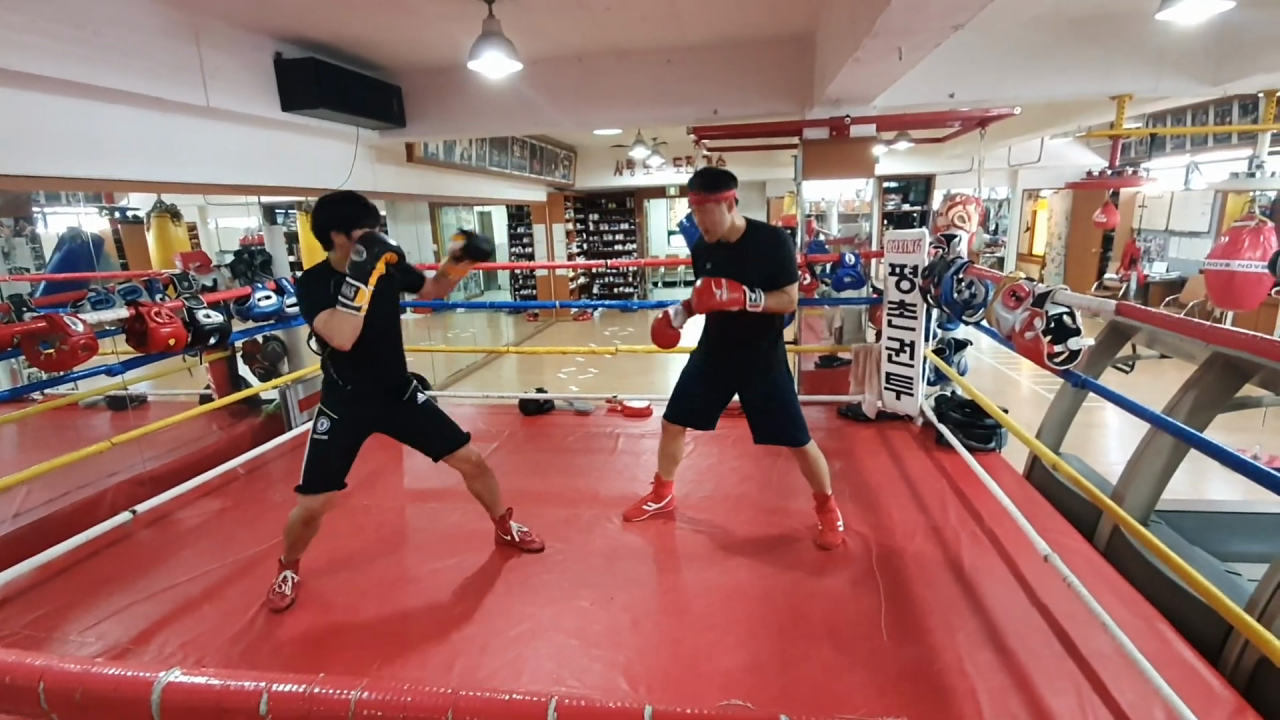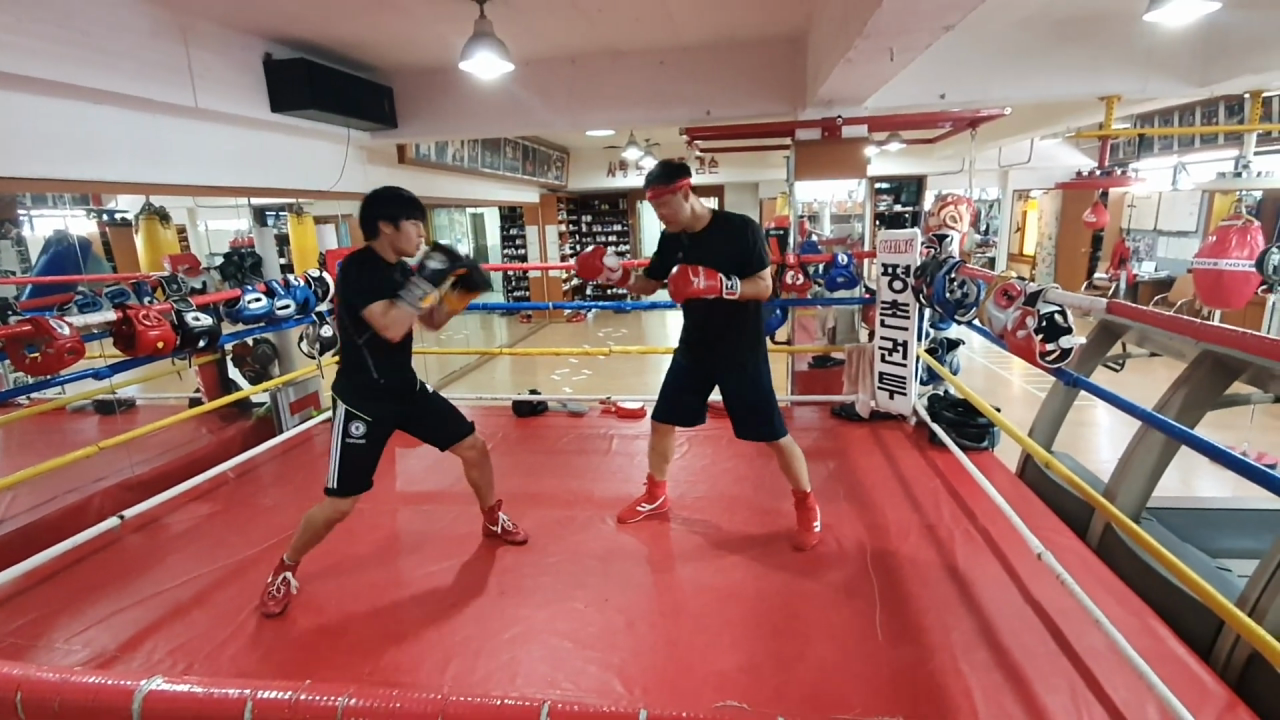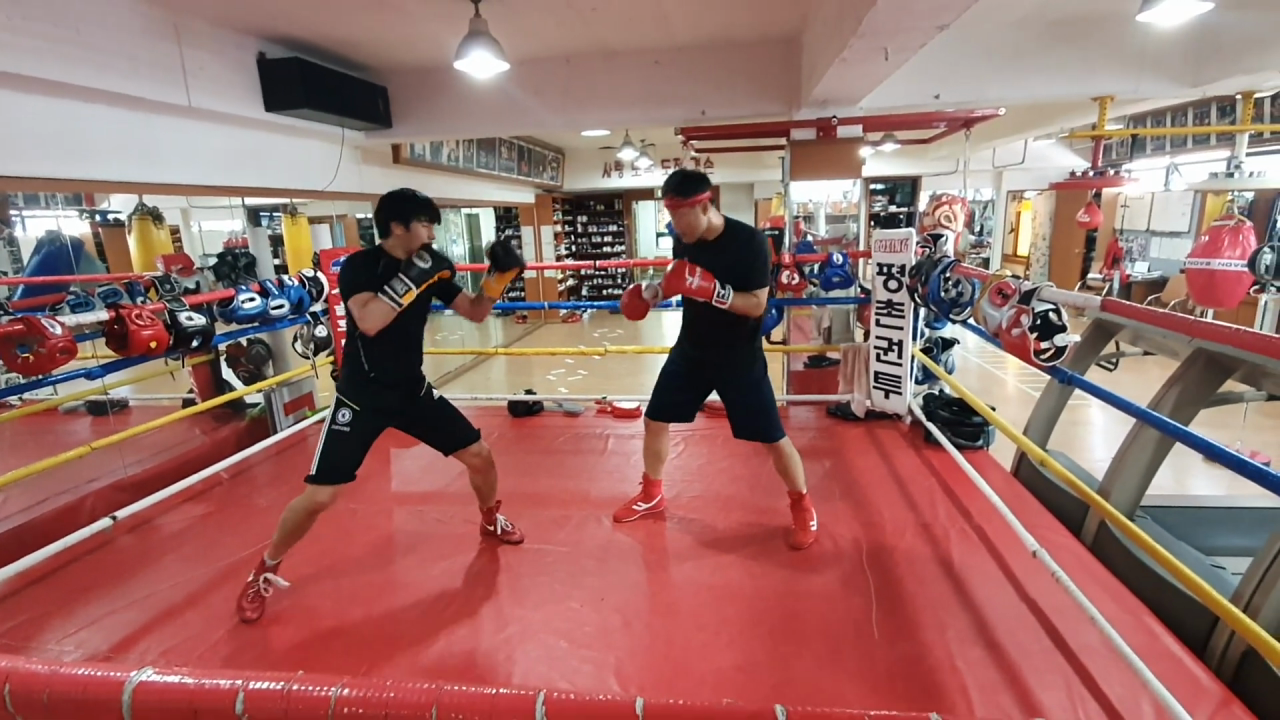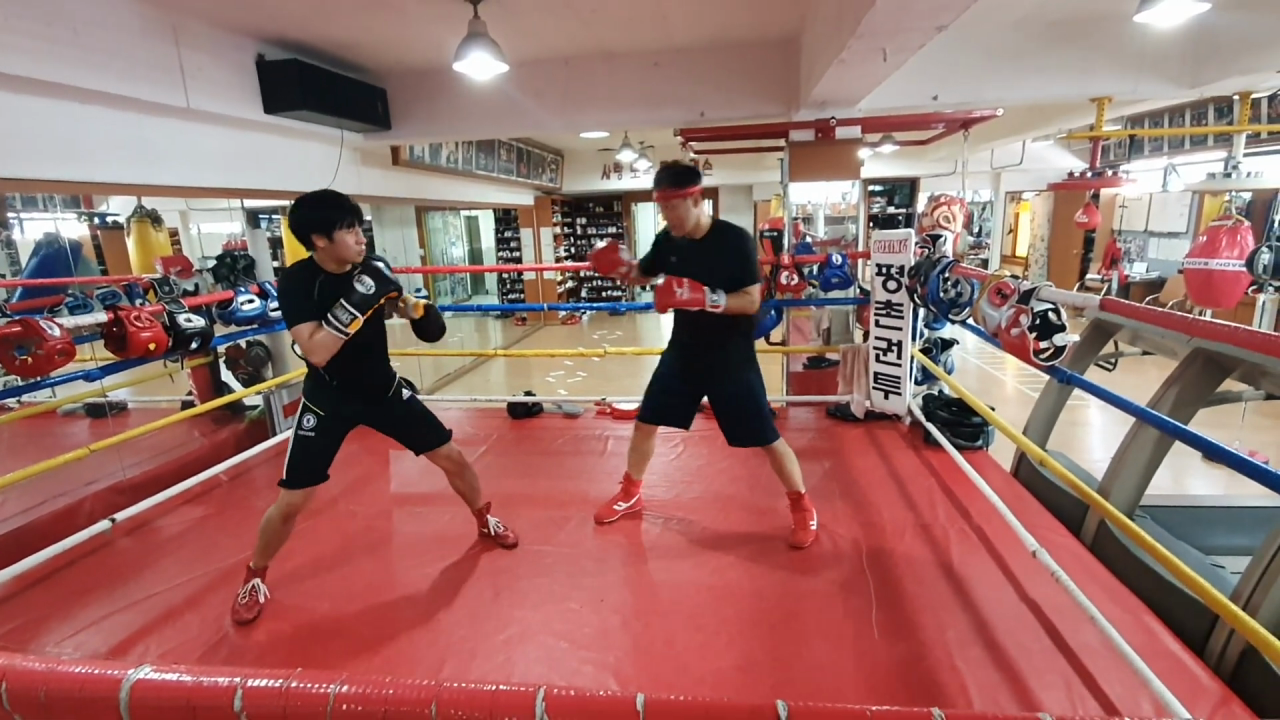
dt=0.4s
person 1, frame 1
left shoulder: (390, 264)
right shoulder: (312, 284)
left elbow: (436, 288)
right elbow: (341, 338)
left wrist: (459, 256)
right wrist: (361, 273)
left hip: (399, 393)
right hip: (344, 405)
left knee: (471, 459)
right knee: (312, 504)
left ankle: (505, 527)
right ankle: (288, 568)
person 1, frame 2
left shoulder: (400, 269)
right shoulder: (358, 269)
left elbow: (433, 319)
right elbow: (392, 329)
left wrist: (463, 290)
right wrist: (428, 277)
left hip: (405, 390)
right hip: (362, 400)
left knee: (475, 447)
right knee: (338, 506)
left ankle: (493, 519)
right ankle: (286, 569)
person 1, frame 3
left shoulder: (429, 267)
right shoulder: (361, 265)
left elbow: (476, 309)
right elbow: (369, 323)
left wrist: (500, 274)
right wrist: (412, 277)
left hip: (412, 390)
right hip: (362, 396)
left knee: (480, 455)
right knee: (317, 496)
left ankle: (491, 519)
right ankle: (266, 569)
person 1, frame 4
left shoulder: (371, 265)
right shoulder: (296, 283)
left elbow: (397, 297)
right elbow: (316, 353)
left wrist: (418, 310)
right wrist: (356, 300)
left hip: (383, 390)
right hip: (328, 401)
left knee: (451, 457)
right knee: (292, 500)
left ankle: (485, 521)
right ankle: (255, 577)
person 2, frame 1
left shoulder: (773, 240)
right shoulder: (702, 248)
left elbow: (789, 301)
left wrist: (741, 297)
right wrist: (680, 312)
left hip: (762, 361)
right hip: (711, 356)
left knee: (798, 443)
right knee: (672, 424)
left ankle: (827, 509)
right ankle: (662, 495)
person 2, frame 2
left shoulder: (741, 229)
right shoulder: (671, 240)
left elbow: (764, 287)
right elbow: (648, 285)
left wrist: (716, 284)
right wrist: (617, 273)
left hip: (742, 352)
right hip: (694, 350)
left knee: (774, 434)
right knee: (663, 423)
left ankle: (807, 508)
right ankle: (656, 495)
person 2, frame 3
left shoulder: (750, 241)
right shoulder: (683, 243)
left elbow: (756, 306)
left wrist: (711, 290)
right wrist: (654, 290)
left hip: (740, 358)
right hip: (690, 351)
left knee: (773, 439)
right knee: (654, 421)
left ankle: (803, 508)
right ankle: (652, 493)
person 2, frame 4
left shoulder: (735, 241)
right shoulder: (667, 239)
left elbow: (750, 302)
right elbow: (641, 276)
left wrist: (701, 296)
right wrist: (617, 258)
left hip: (731, 358)
right hip: (682, 353)
left knee: (766, 438)
right knee: (645, 424)
left ankle: (802, 508)
right ankle: (629, 494)
